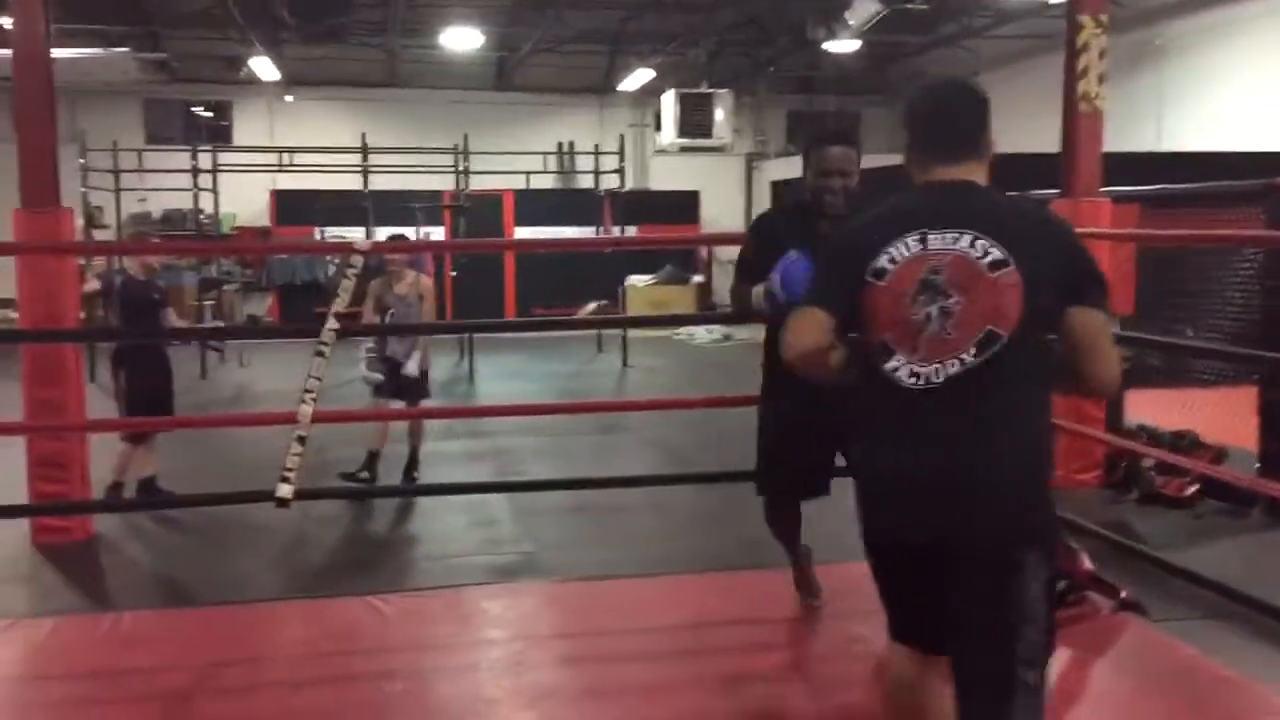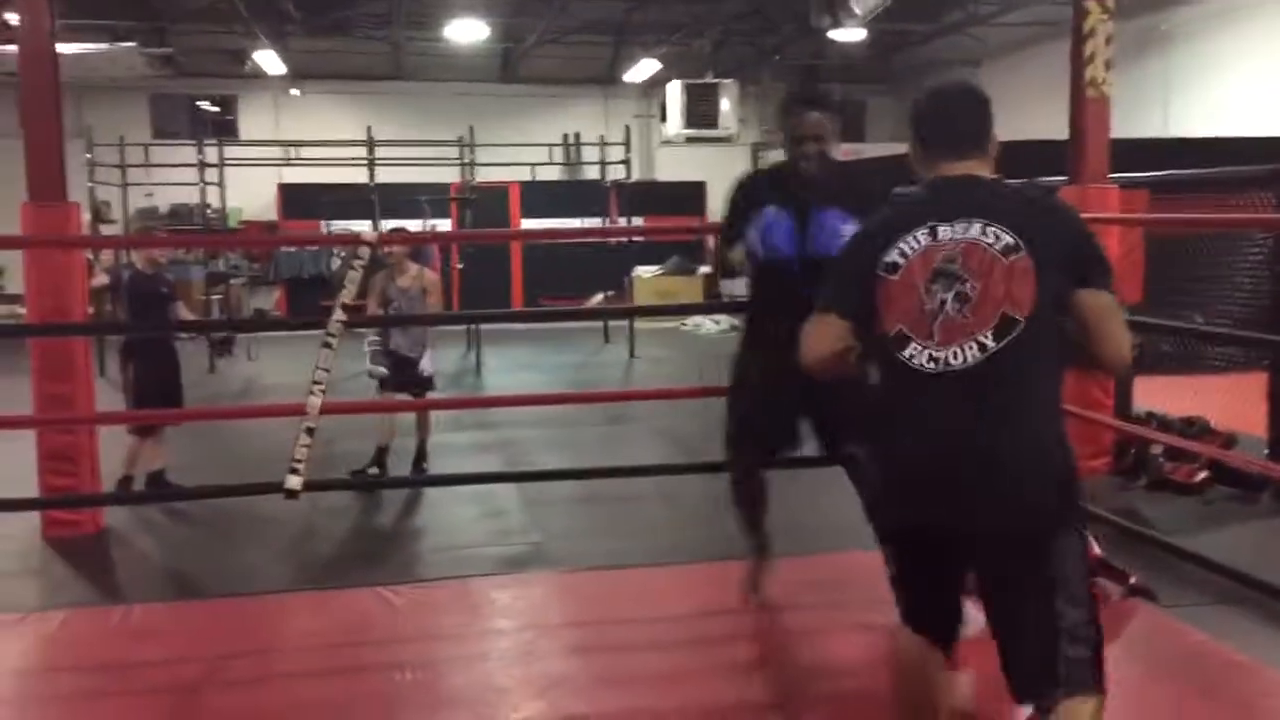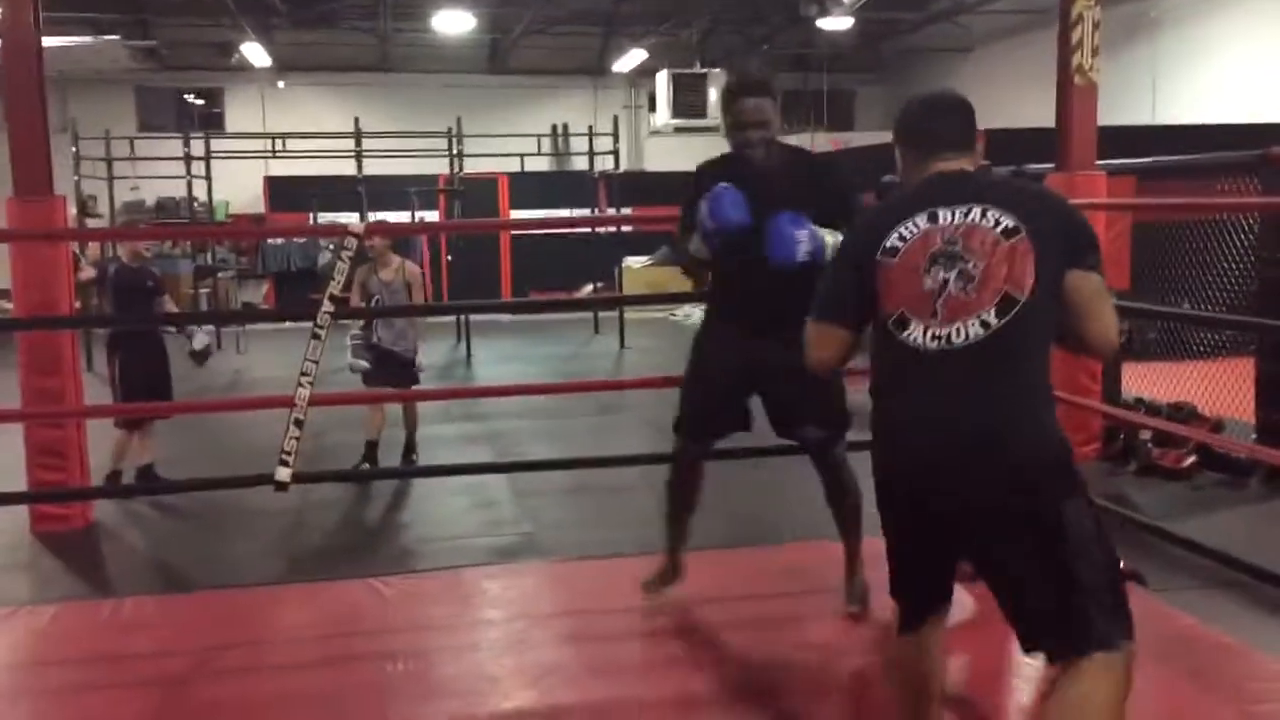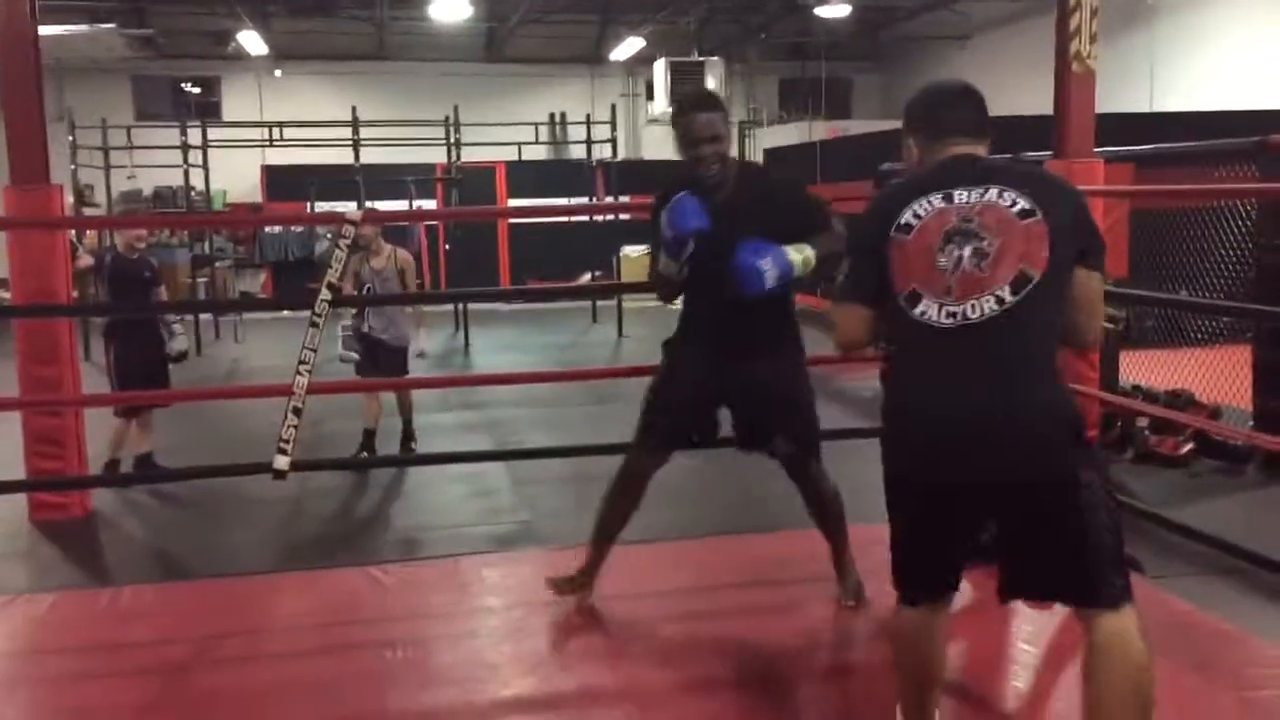
dt=0.1s
person 1, frame 1
left shoulder: (866, 235)
right shoulder: (1042, 235)
left elbow: (801, 348)
right elbow: (1102, 372)
left hip: (892, 484)
right hip: (1001, 492)
left knee: (915, 644)
person 1, frame 2
left shoulder: (877, 235)
right shoulder: (1052, 222)
left elbow: (819, 353)
right elbow: (1115, 352)
left hip: (911, 474)
right hip: (1022, 476)
left knee: (923, 632)
person 1, frame 3
left shoulder: (876, 227)
right shoulder: (1043, 208)
left elbow: (823, 354)
right elbow: (1100, 335)
left hip: (909, 452)
right hip: (1020, 450)
left knee: (919, 614)
right knee: (1099, 649)
person 1, frame 4
left shoulder: (888, 208)
right shoulder: (1054, 196)
left elbow: (850, 332)
right elbow: (1088, 330)
left hip: (921, 433)
right hip: (1034, 426)
left knee: (921, 598)
right knee: (1107, 608)
person 2, frame 1
right shoulder: (772, 228)
right elbow: (740, 299)
right wrist: (768, 295)
right hip: (790, 382)
right knee: (780, 495)
right ankle: (799, 562)
person 2, frame 2
left shoulder: (858, 190)
right shoulder: (756, 190)
right elbow: (728, 259)
right wrist: (749, 251)
right hip: (767, 346)
left knee: (863, 462)
right knee: (745, 462)
right ankle: (759, 548)
person 2, frame 3
left shoulder: (813, 172)
right shoulder: (711, 180)
right elbow: (693, 266)
left wrist: (819, 242)
right wrist: (705, 239)
left hip: (798, 332)
right hip: (729, 331)
left knee: (828, 453)
right knee: (690, 445)
left ankle: (854, 570)
right ankle: (673, 560)
person 2, frame 4
left shoulder: (771, 189)
right shoulder: (674, 202)
left elbow: (832, 241)
right elbow: (665, 292)
left wrist: (790, 262)
right wrist: (671, 257)
left hip: (769, 349)
right hip: (697, 346)
left knee: (803, 465)
right knee: (642, 457)
left ankle: (845, 566)
right ankle: (592, 570)
person 3, frame 1
left shoulder: (156, 287)
right shoulder: (116, 282)
left elbow: (170, 320)
right elbow: (88, 286)
left hip: (156, 358)
right hip: (130, 361)
right knee: (135, 430)
left ankle: (147, 483)
right ankle: (115, 487)
person 3, frame 2
left shoulder: (164, 280)
right shoulder: (124, 276)
left elbow: (180, 313)
right elbow: (96, 280)
left hip: (164, 352)
right hip: (137, 354)
left knee: (159, 420)
right knee: (142, 424)
left ankle: (156, 476)
right ankle: (125, 481)
person 3, frame 3
left shoulder: (152, 273)
right shoulder: (110, 271)
left elbow: (166, 306)
right elbow: (86, 273)
left wrist: (193, 330)
left hip: (153, 345)
right hip: (124, 347)
left knee: (149, 415)
right knee: (130, 418)
left ankle: (145, 470)
right ankle: (114, 476)
person 3, frame 4
left shoulder: (149, 264)
right shoulder: (106, 259)
left elbow: (161, 299)
right elbow: (80, 261)
left wrist: (175, 330)
left hip: (148, 334)
right hip: (120, 337)
left knee: (147, 402)
right knee: (128, 405)
left ankle: (144, 459)
right ankle: (112, 463)
person 4, frame 1
left shoulder: (423, 284)
right shoulder: (378, 286)
left elbow: (427, 324)
right elbow: (368, 320)
left wrist: (416, 357)
right wrist: (369, 352)
left hip: (413, 357)
right hip: (387, 355)
left knee: (414, 410)
right knee: (380, 408)
left ankle: (412, 464)
right ankle: (369, 468)
person 4, frame 2
left shoulder: (427, 278)
right shoulder: (380, 279)
right elbow: (371, 314)
left wrist: (429, 354)
right wrist: (373, 345)
left hip: (418, 351)
right hip: (391, 349)
left ankle: (421, 456)
right ankle: (378, 462)
person 4, frame 3
left shoulder: (409, 270)
right shoulder: (363, 273)
right elbow: (354, 309)
left wrist: (422, 347)
right wrist: (356, 340)
left hip: (403, 344)
right hip: (374, 344)
left knee: (406, 397)
right knee: (374, 398)
left ankle: (410, 447)
right ankle: (370, 457)
person 4, frame 4
left shoulder: (401, 258)
right shoulder: (356, 261)
right elbow: (347, 297)
left wrist: (420, 332)
right wrist: (347, 330)
left hip: (394, 333)
right hip: (366, 332)
left knee: (399, 386)
left ankle: (408, 435)
right ankle: (367, 445)
